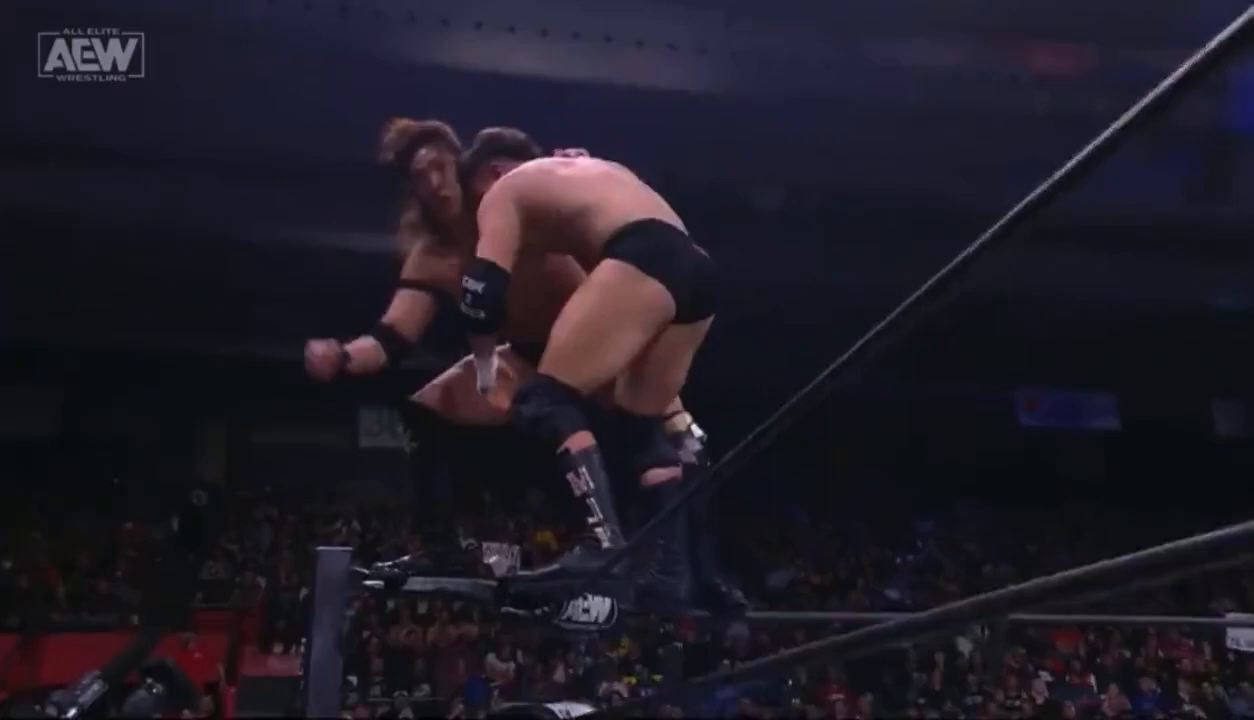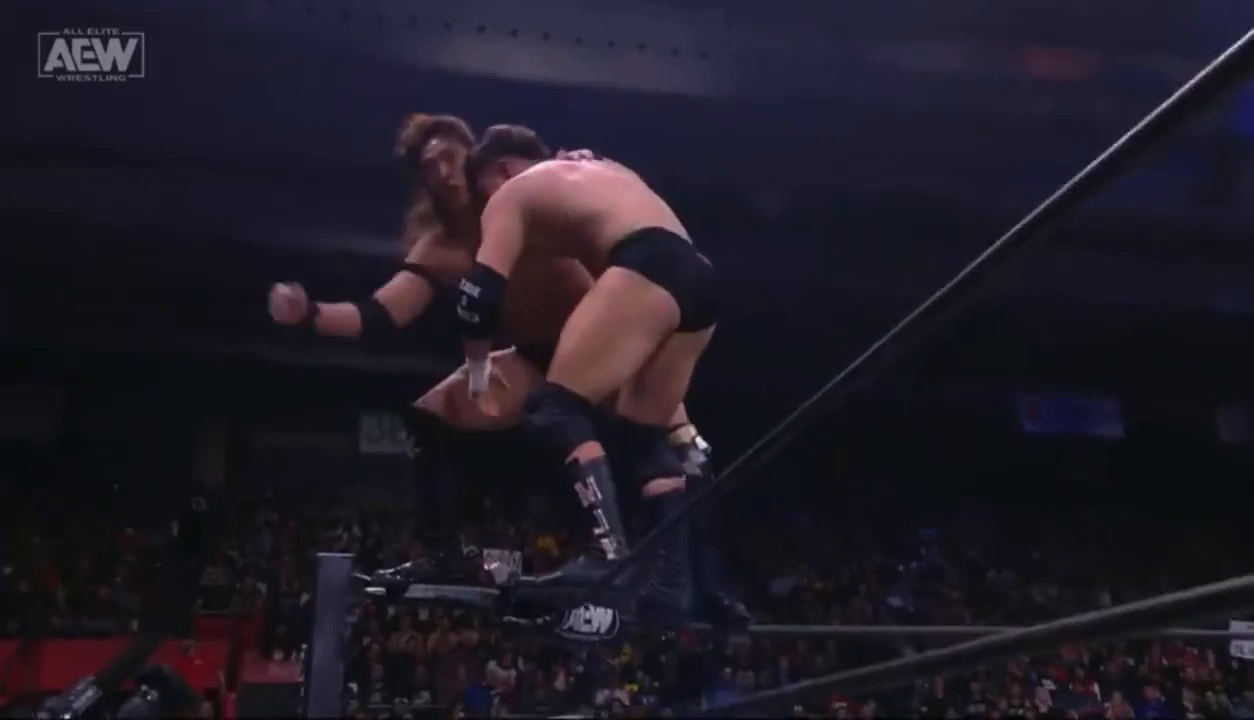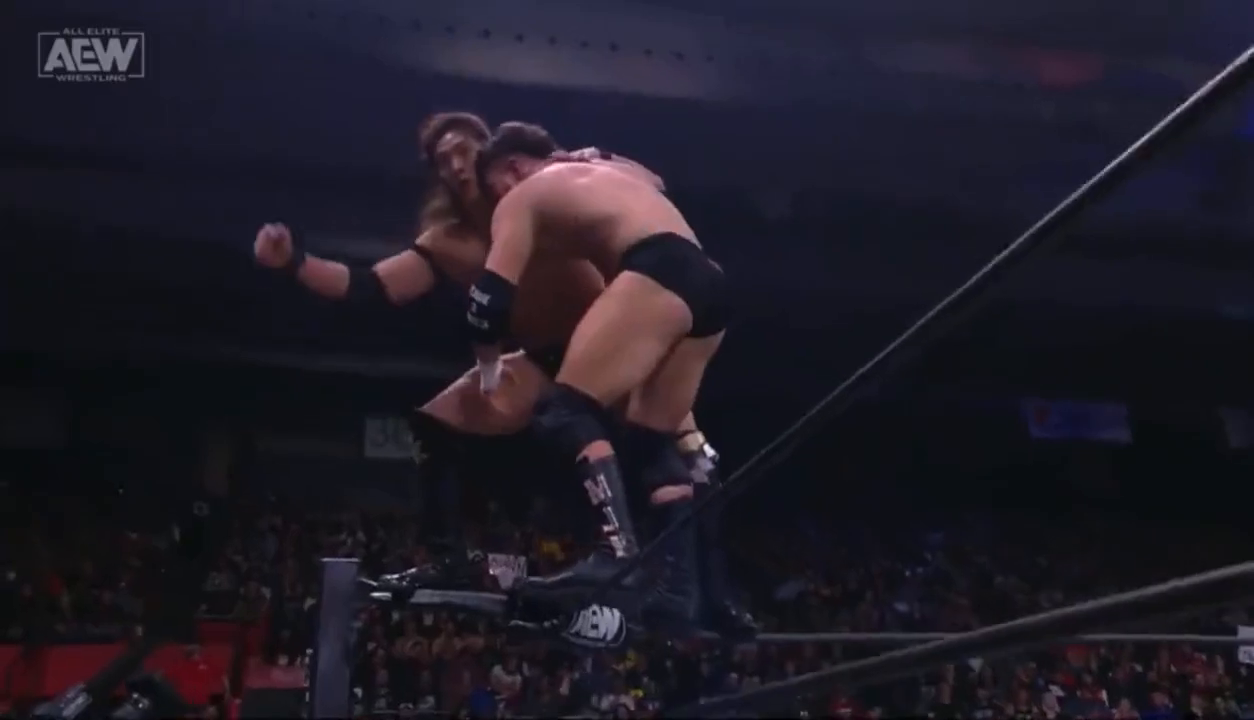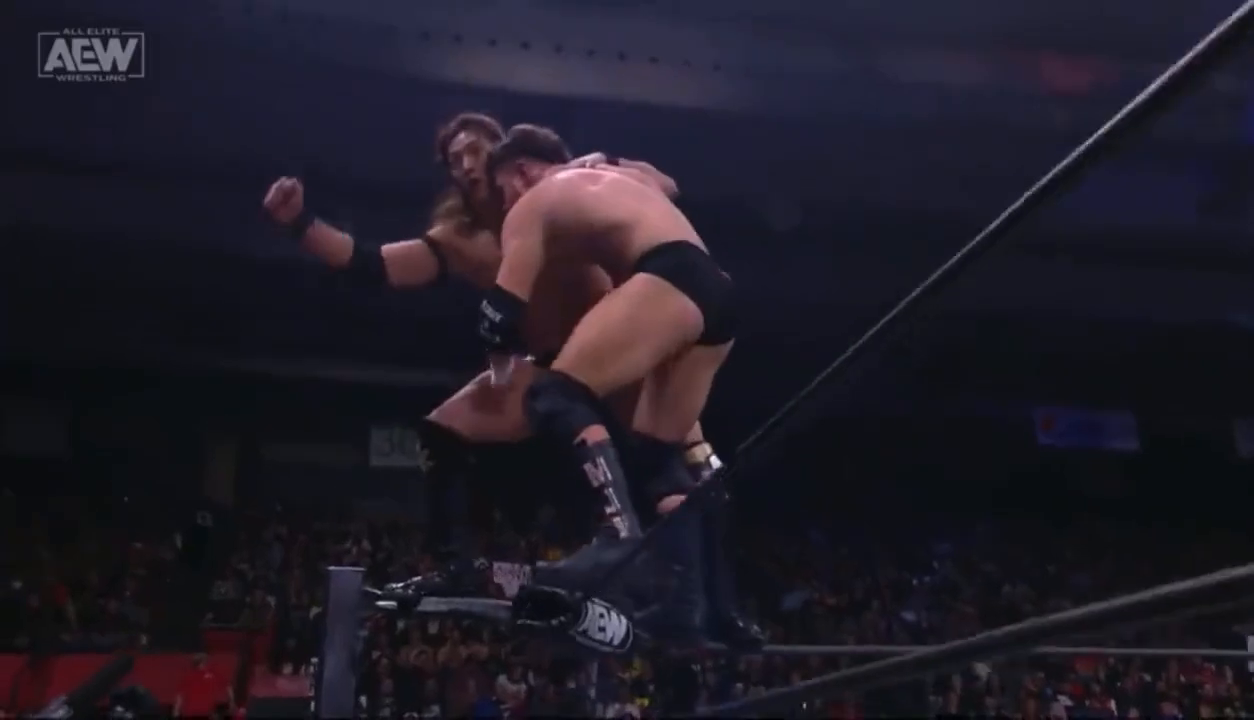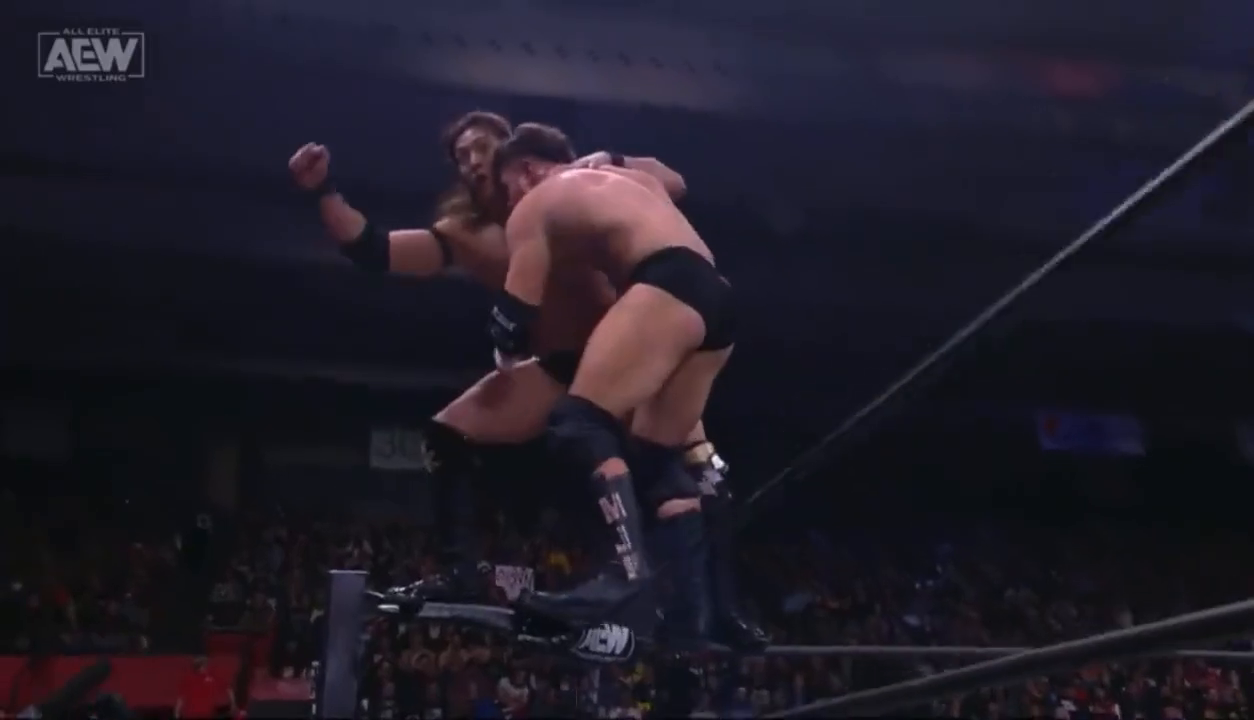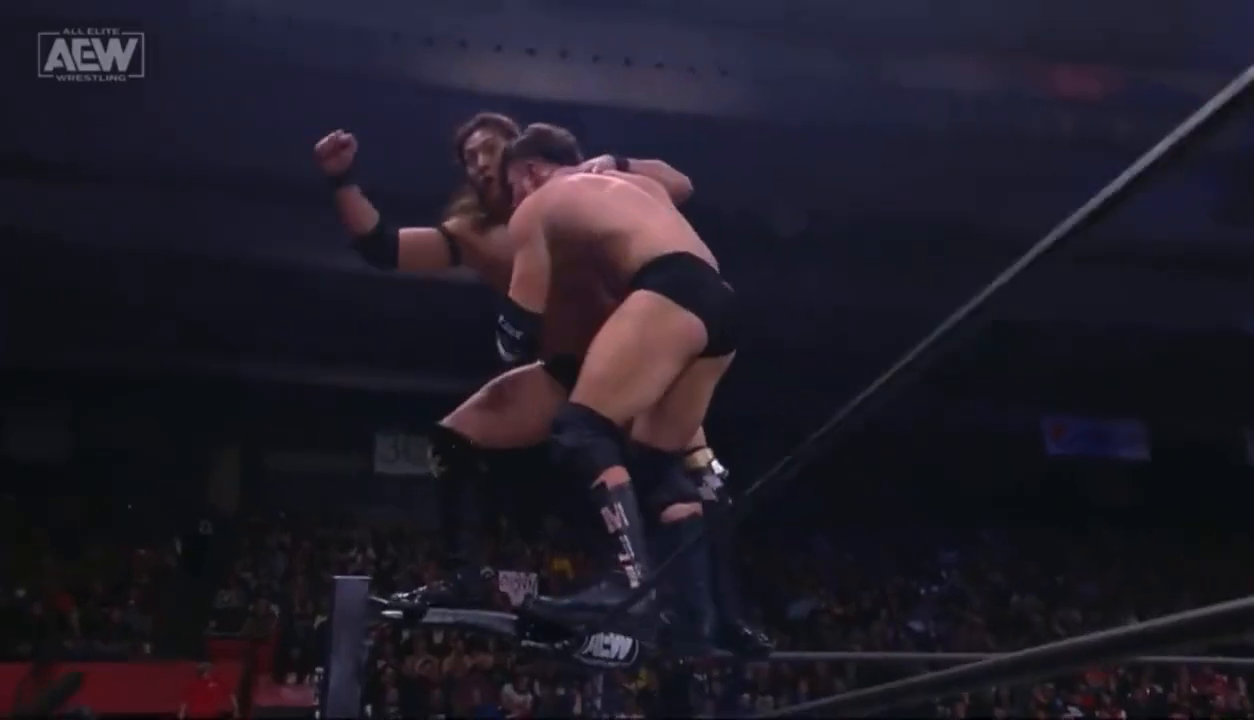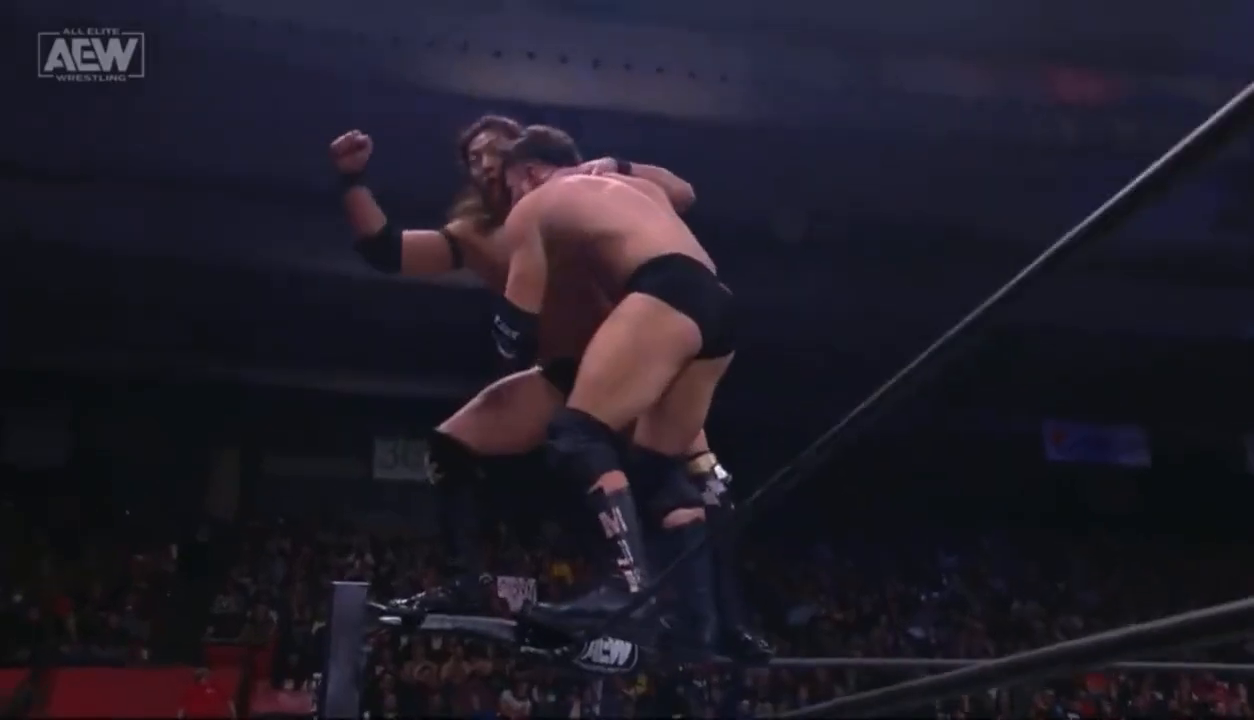
dt=0.1s
person 1, frame 1
right shoulder: (432, 255)
right elbow: (392, 339)
right wrist: (340, 356)
right hip: (532, 354)
left knee: (678, 437)
right knee: (424, 416)
left ankle: (703, 575)
right ankle: (444, 549)
person 1, frame 2
right shoulder: (440, 248)
right elbow: (376, 317)
left wrist: (589, 163)
right wrist: (310, 312)
right hip: (538, 357)
left knee: (683, 449)
right knee: (429, 420)
left ankle: (705, 586)
right ankle: (445, 555)
person 1, frame 3
right shoulder: (448, 243)
left elbow: (650, 186)
right elbow: (369, 288)
left wrist: (600, 159)
right wrist: (294, 261)
right hip: (546, 360)
right knee: (432, 427)
left ankle: (708, 594)
right ankle: (453, 559)
person 1, frame 4
right shoulder: (459, 240)
left elbow: (665, 189)
right elbow: (368, 268)
left wrist: (608, 164)
right wrist: (302, 222)
left knee: (694, 462)
right knee: (441, 434)
left ankle: (714, 603)
right ankle: (460, 567)
person 1, frame 5
right shoulder: (467, 235)
left elbow: (672, 184)
right elbow: (373, 251)
left wrist: (612, 162)
right wrist: (322, 189)
right hip: (558, 365)
left knee: (695, 469)
right knee: (445, 437)
left ankle: (722, 609)
right ankle: (463, 571)
person 1, frame 6
right shoulder: (474, 236)
left elbow: (680, 187)
right elbow: (382, 247)
left wrist: (615, 165)
right wrist: (342, 180)
right hip: (563, 370)
left knee: (699, 472)
right knee: (451, 442)
left ankle: (725, 613)
right ankle: (467, 576)
person 1, frame 7
right shoulder: (476, 237)
left elbow: (682, 194)
right elbow: (383, 251)
left wrist: (617, 168)
right wrist: (354, 178)
right hip: (559, 373)
left knee: (701, 479)
right knee: (449, 447)
left ankle: (727, 621)
right ankle: (466, 582)
person 2, frame 1
left shoulder: (506, 192)
right shoulder: (597, 168)
left elbow: (484, 288)
left wrist: (485, 371)
left hip: (643, 260)
right hip: (696, 270)
left knee: (545, 401)
right knee: (644, 429)
left ankle: (606, 548)
right ankle: (667, 571)
person 2, frame 2
left shoulder: (512, 195)
right shoulder: (604, 171)
left elbow: (481, 292)
left wrist: (478, 378)
left hip: (648, 268)
right hip: (698, 278)
left knee: (555, 409)
right knee: (646, 437)
left ankle: (611, 559)
right ankle: (672, 583)
person 2, frame 3
left shoulder: (523, 197)
right shoulder: (612, 174)
left elbow: (492, 297)
left wrist: (487, 373)
left hip: (659, 275)
right hip: (707, 285)
left knee: (565, 412)
right knee: (655, 446)
left ankle: (618, 557)
right ankle: (679, 590)
person 2, frame 4
left shoulder: (533, 205)
right shoulder: (620, 181)
left elbow: (503, 311)
left wrist: (502, 371)
left hip: (671, 279)
right hip: (716, 291)
left knee: (556, 396)
right knee: (658, 453)
left ankle: (621, 538)
right ankle: (686, 600)
person 2, frame 5
left shoulder: (535, 206)
right shoulder: (631, 179)
left elbow: (516, 319)
left wrist: (504, 357)
left hip: (670, 288)
right hip: (715, 300)
left knee: (577, 423)
right knee: (656, 459)
left ankle: (631, 576)
person 2, frame 6
left shoulder: (536, 210)
right shoulder: (633, 184)
left elbow: (521, 326)
left wrist: (512, 348)
left hip: (672, 295)
right hip: (718, 304)
left knee: (580, 431)
right knee: (657, 463)
left ankle: (633, 584)
right ankle: (691, 608)
person 2, frame 7
left shoulder: (532, 210)
right shoulder: (633, 186)
left elbow: (516, 330)
left wrist: (515, 348)
left hip: (668, 295)
right hip: (716, 306)
left knee: (578, 436)
right knee: (659, 467)
left ankle: (630, 588)
